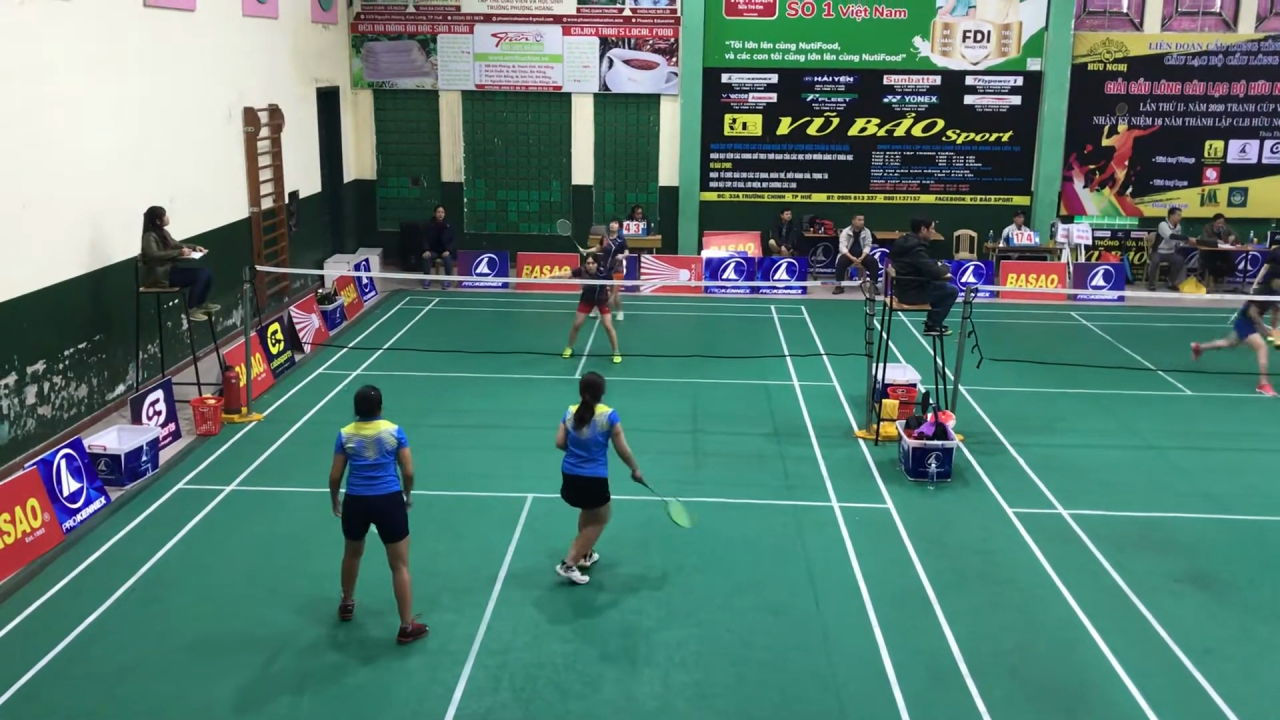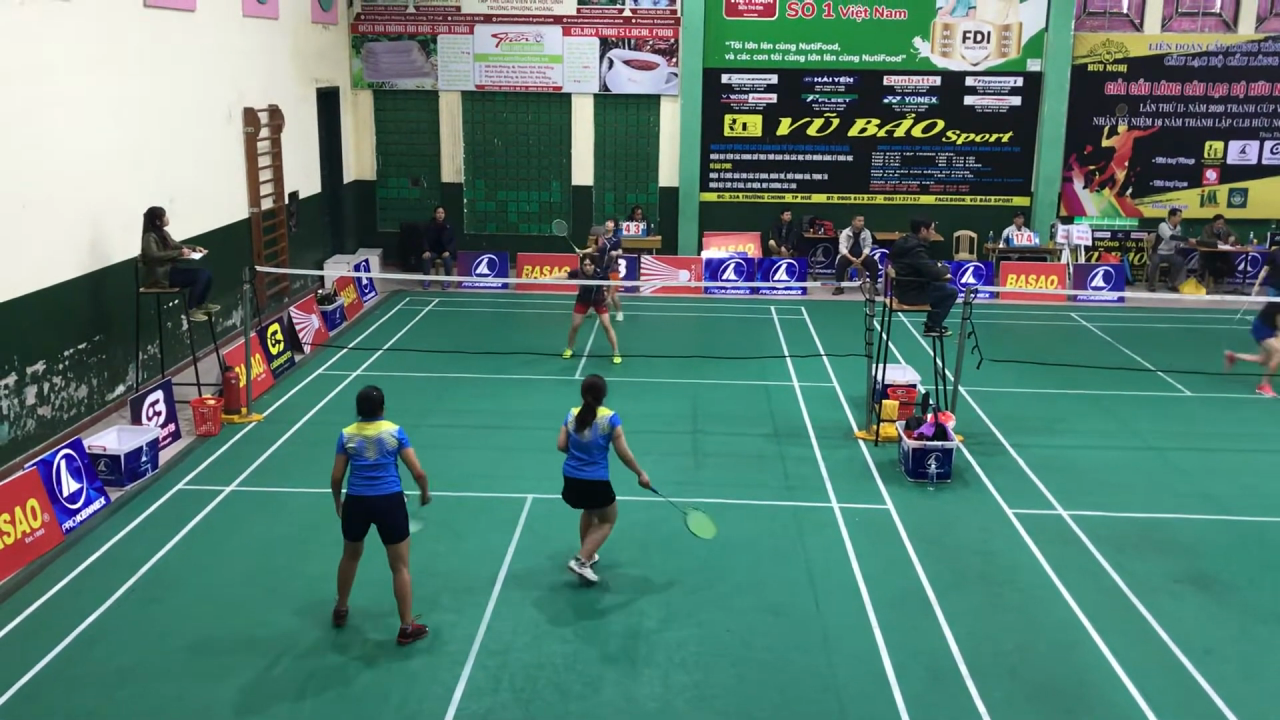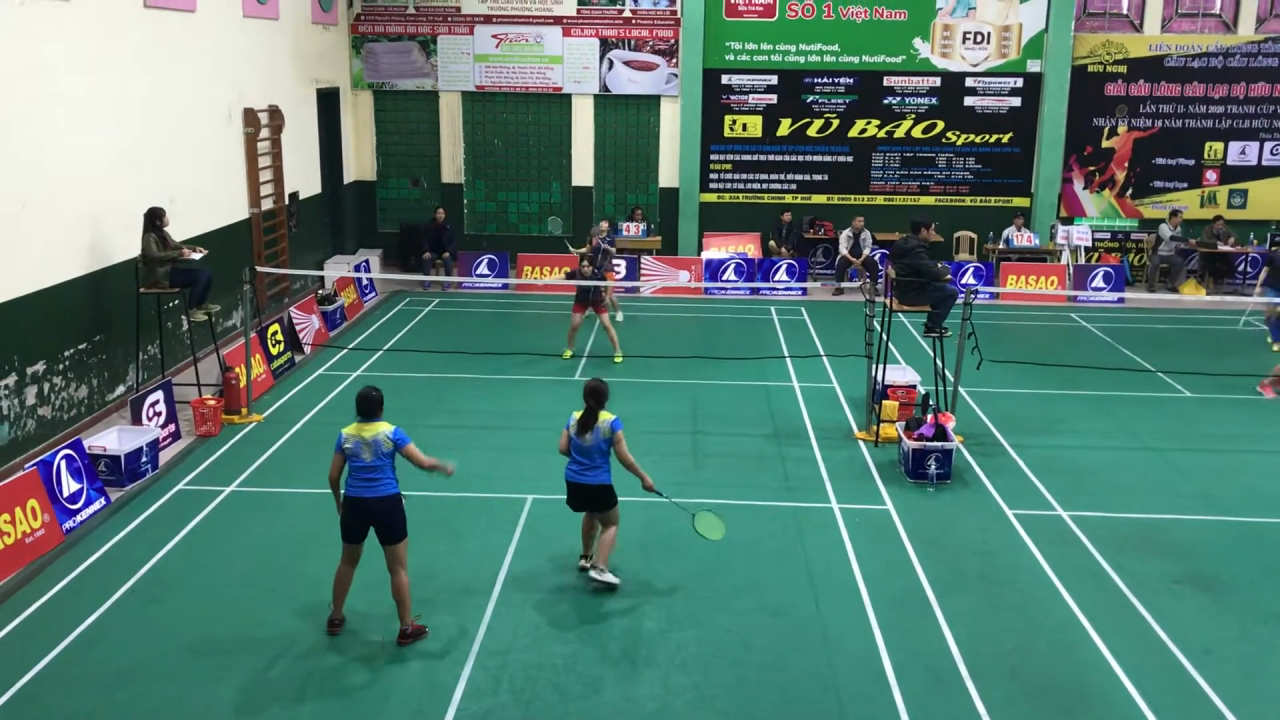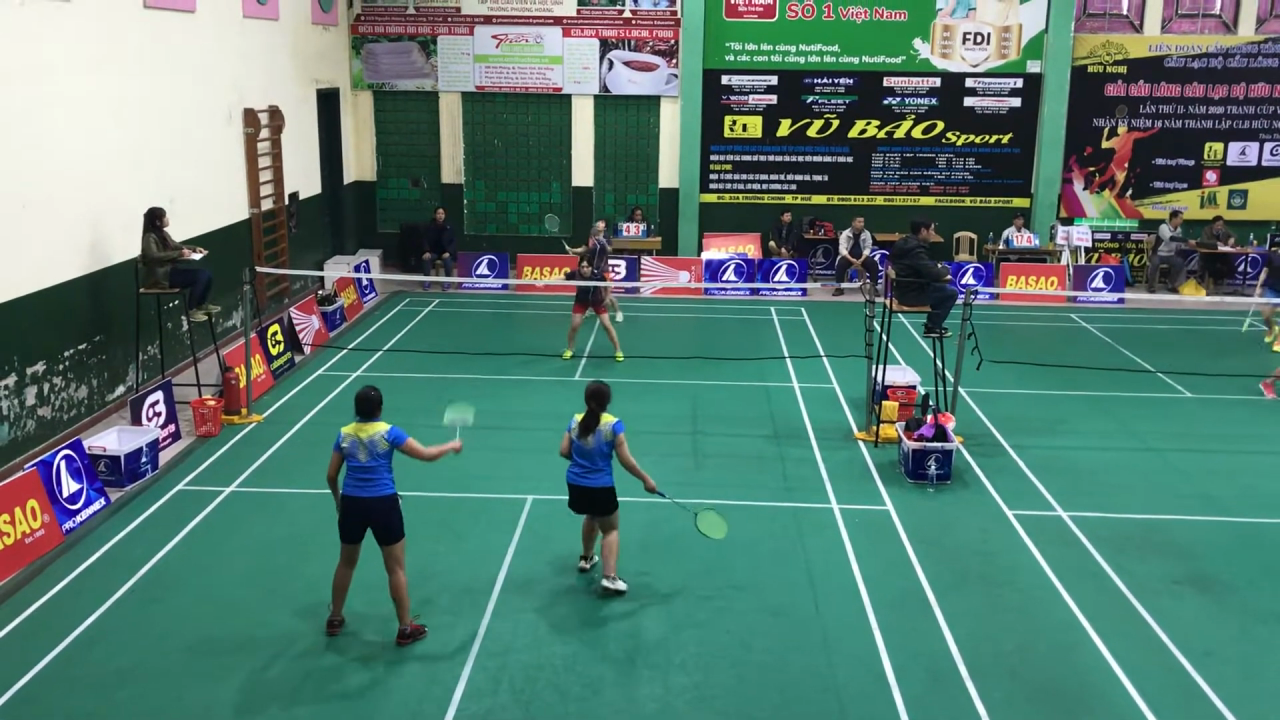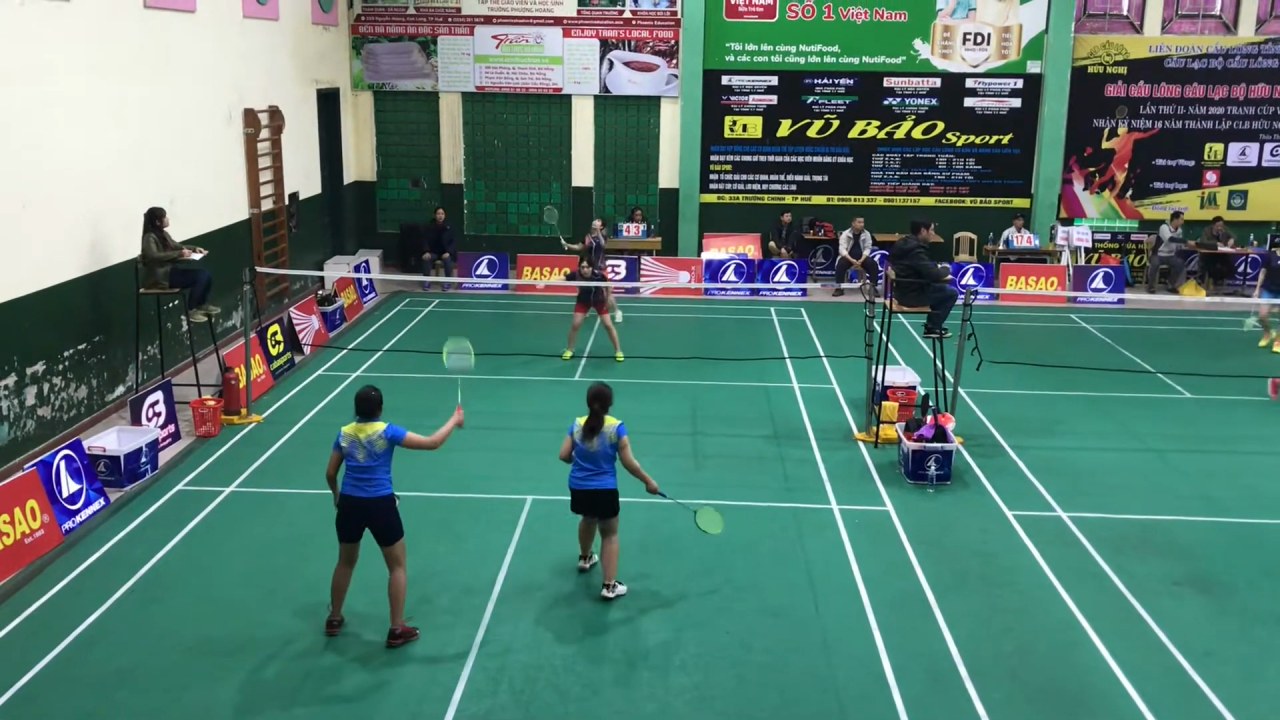
dt=0.1s
person 1, frame 1
left shoulder: (345, 435)
right shoulder: (394, 432)
left elbow: (335, 476)
right elbow: (408, 473)
left wrist: (334, 500)
right wrist: (406, 495)
left hip: (356, 502)
right hip: (389, 502)
left knee: (352, 554)
right knee: (400, 566)
left ankle: (346, 604)
right ankle: (407, 627)
person 1, frame 2
left shoulder: (347, 435)
right shoulder: (395, 432)
left elbow: (337, 476)
right elbow: (417, 472)
left wrist: (337, 501)
right wrist: (425, 493)
left hip: (356, 502)
right hip: (389, 502)
left knee: (350, 556)
right knee: (400, 567)
left ankle: (341, 609)
right ankle: (407, 627)
person 1, frame 3
left shoulder: (345, 435)
right shoulder: (391, 433)
left elbow: (333, 476)
right elbow: (423, 463)
left wrist: (339, 501)
right wrist: (445, 468)
left hip: (354, 504)
right hip: (386, 504)
left knee: (348, 562)
right knee: (398, 569)
left ankle: (335, 617)
right ankle: (407, 628)
person 1, frame 4
left shoulder: (344, 434)
right shoulder: (388, 432)
left elbow: (331, 475)
right elbow: (426, 454)
left wrist: (337, 498)
right wrist: (452, 446)
left hip: (352, 504)
right hip: (383, 504)
left knee: (346, 563)
right knee: (396, 569)
left ankle: (335, 618)
right ankle: (406, 628)
person 1, frame 5
left shoulder: (344, 433)
right shoulder: (386, 431)
left elbow: (330, 474)
right elbow: (431, 443)
left wrist: (337, 495)
right wrist: (453, 421)
left hip: (349, 504)
right hip: (380, 505)
left knee: (345, 562)
right knee: (397, 566)
left ankle: (334, 619)
right ankle: (397, 629)
person 2, frame 1
left shoulder: (570, 412)
right shoulder: (609, 415)
left elbow: (559, 443)
right elbow: (622, 448)
right wrist: (635, 469)
left hip: (570, 475)
right hip: (594, 478)
left knee: (587, 512)
right knee: (597, 522)
left ankle: (585, 556)
right ankle: (568, 564)
person 2, frame 2
left shoulder: (572, 415)
right shoulder: (610, 418)
left elbow: (561, 445)
right elbow: (622, 452)
right wrist: (641, 474)
left hip: (571, 477)
right hip: (595, 480)
left knee: (588, 513)
right knee: (607, 520)
left ankle: (586, 555)
right ankle: (581, 560)
person 2, frame 3
left shoulder: (574, 418)
right shoulder: (611, 422)
left elbow: (563, 449)
right elbow: (623, 457)
right wrist: (644, 478)
left hip: (573, 481)
right hip: (598, 484)
left knee: (590, 515)
right knee: (611, 524)
left ankle: (587, 557)
right ankle: (600, 568)
person 2, frame 4
left shoulder: (575, 421)
right shoulder: (613, 424)
left elbow: (564, 452)
right elbow: (625, 459)
right wrist: (646, 480)
left hip: (575, 484)
right hip: (601, 487)
left knee: (591, 517)
right knee: (611, 530)
left ankle: (586, 558)
right ankle: (609, 577)
person 2, frame 5
left shoulder: (577, 424)
right shoulder: (616, 427)
left elbow: (564, 455)
right elbow: (628, 462)
right wrist: (648, 481)
left hip: (578, 488)
right hip: (604, 490)
left knee: (588, 519)
right knee: (609, 535)
left ankle: (585, 557)
right ankle: (609, 585)
